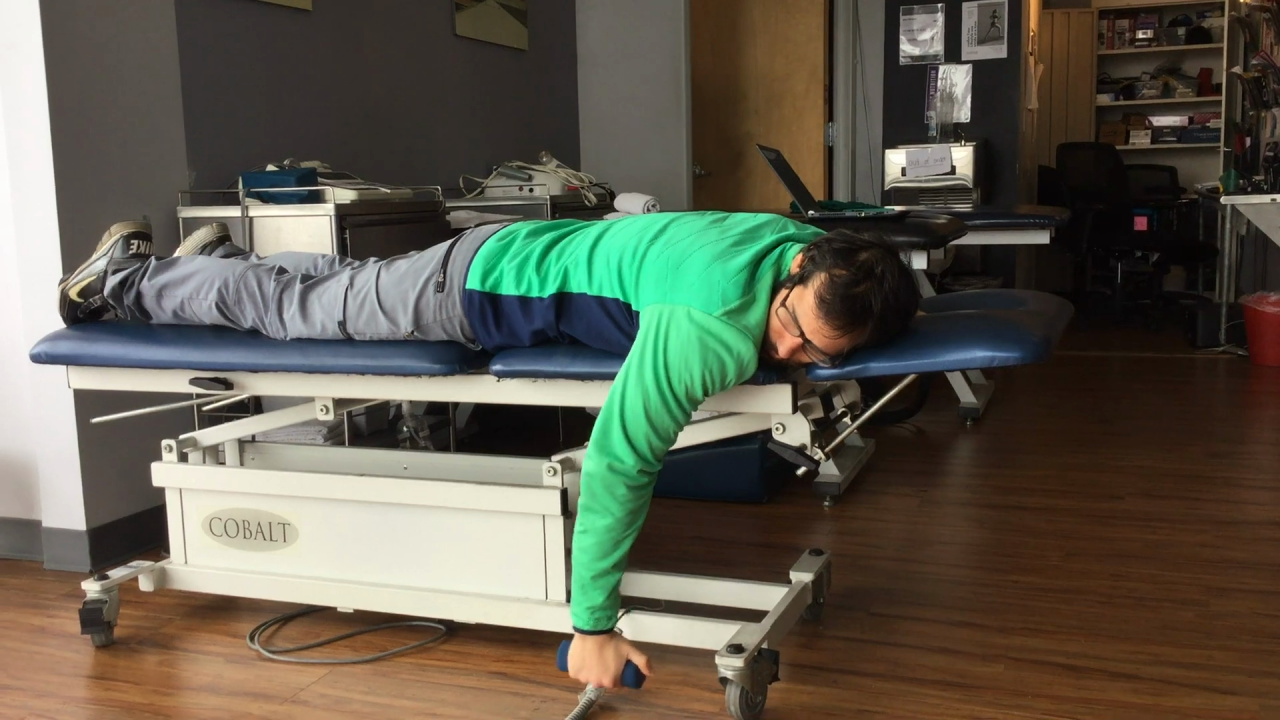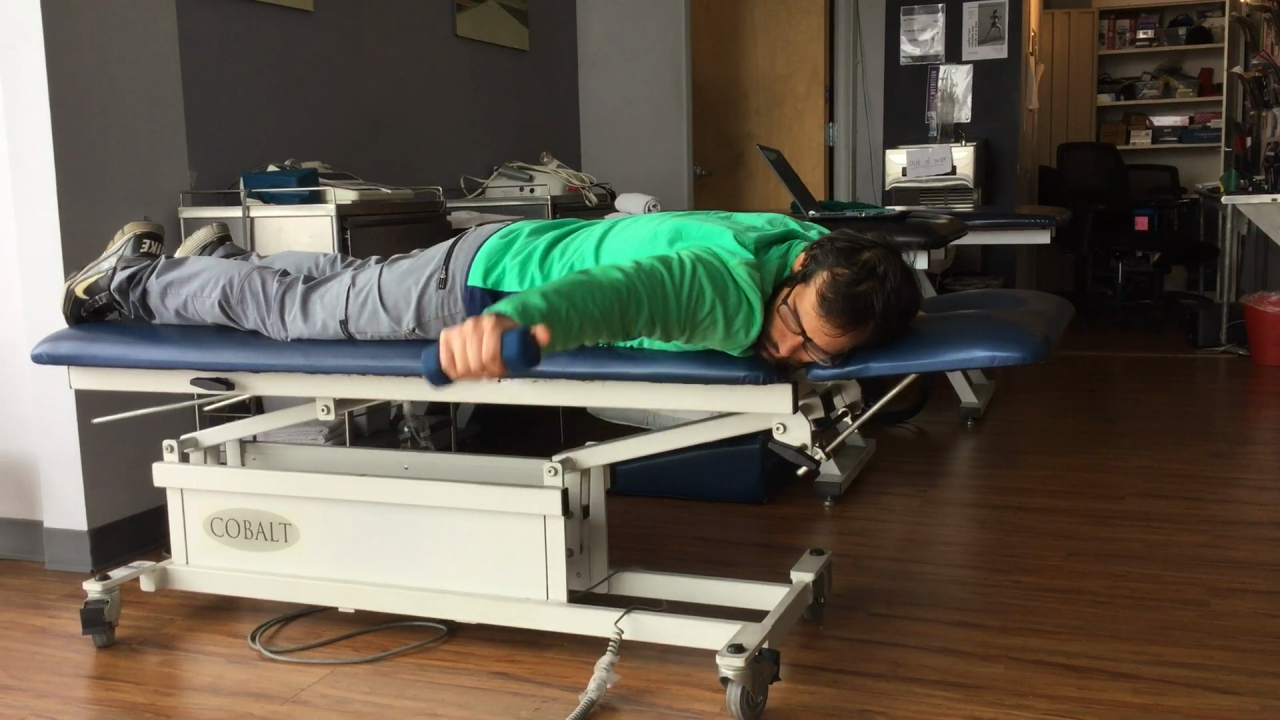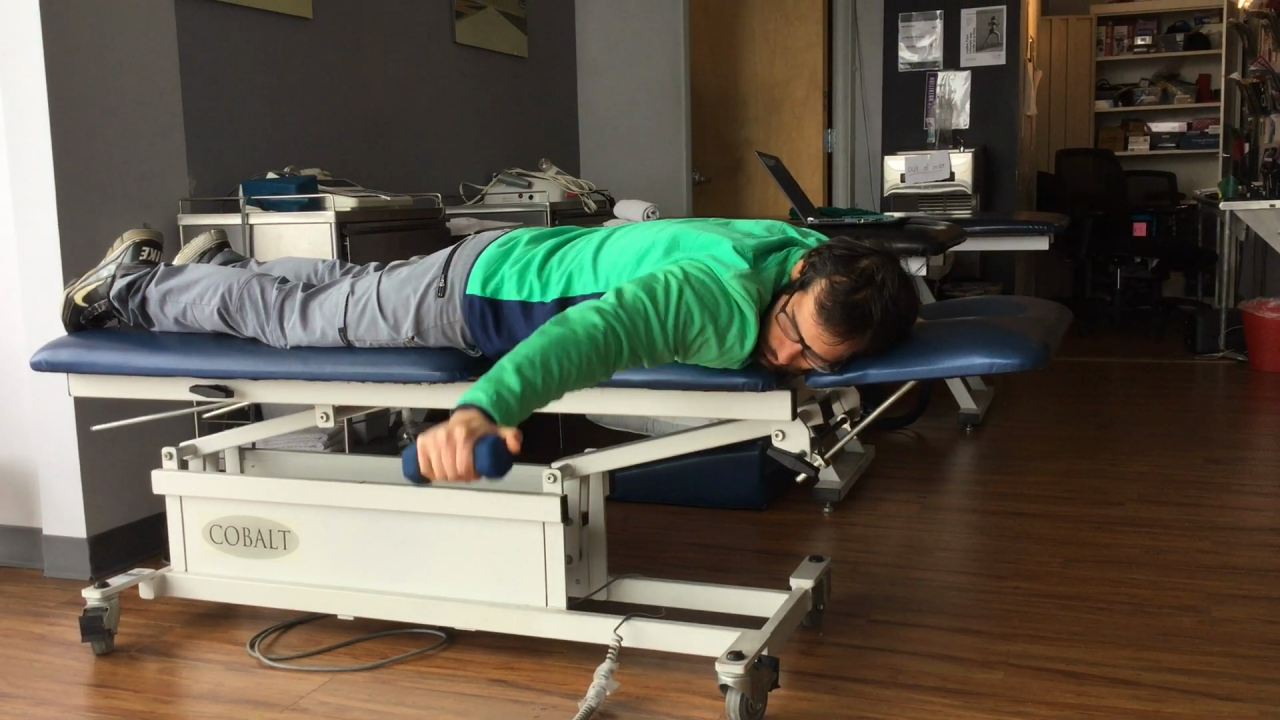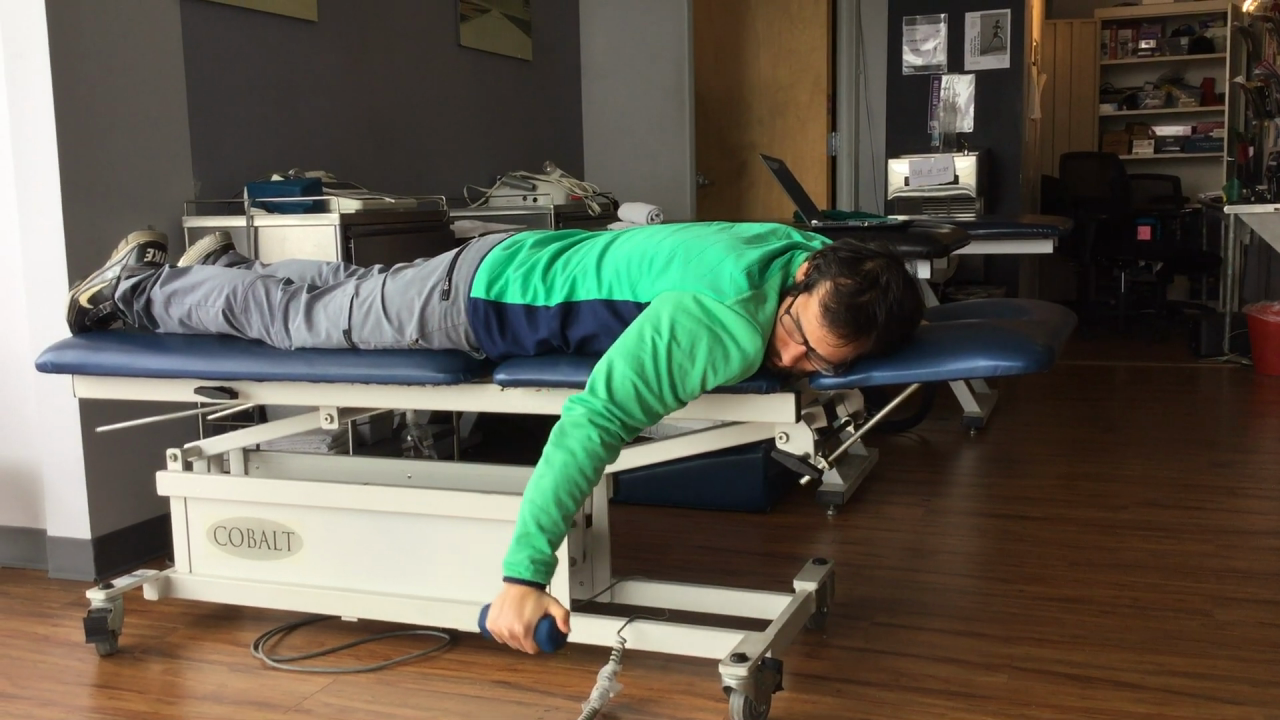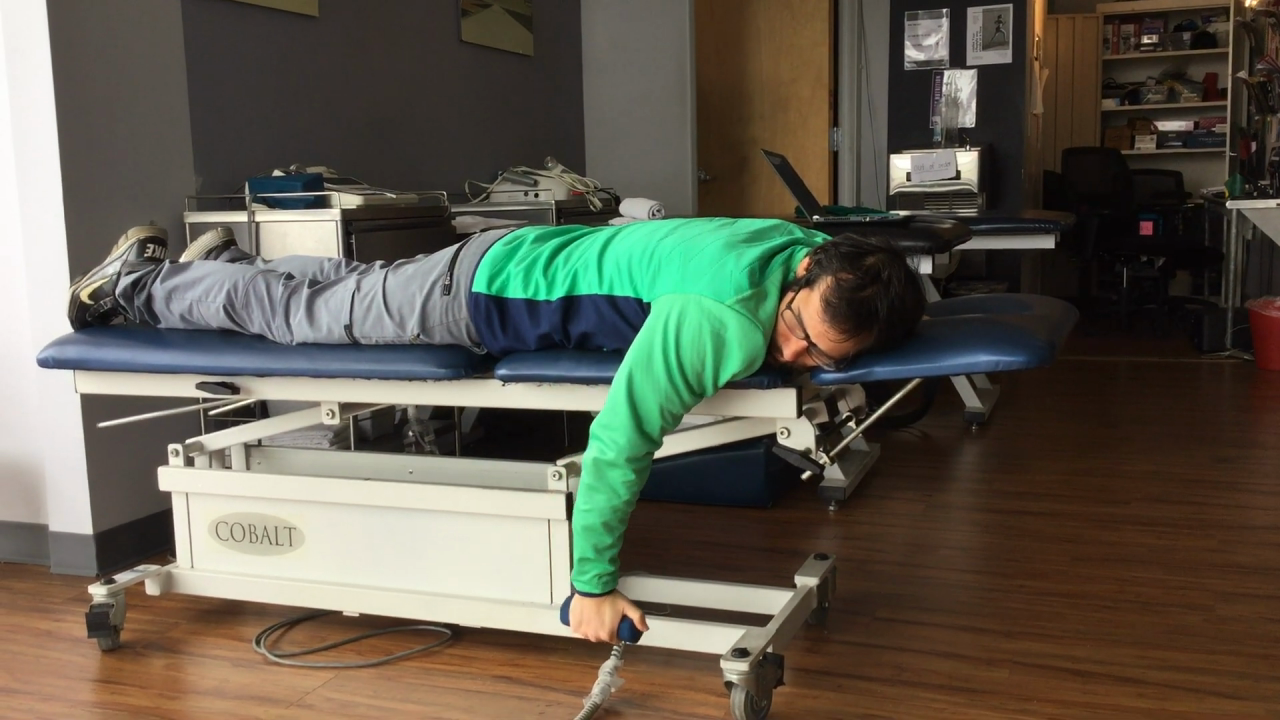
dt=0.7s
person 1, frame 1
left shoulder: (819, 246)
right shoulder: (713, 321)
right elbow: (616, 459)
left wrist: (829, 354)
right wrist: (591, 625)
left hip: (533, 252)
right hip: (490, 289)
left knee: (340, 285)
right knee: (287, 307)
left ankle: (222, 254)
right ankle: (126, 278)
person 1, frame 2
left shoulder: (805, 234)
right shoulder: (729, 288)
right elbow: (611, 289)
right wrist: (506, 321)
left hip: (526, 245)
right hip: (488, 284)
left knee: (314, 292)
right knee: (288, 308)
left ankle: (216, 256)
right ankle: (134, 279)
person 1, frame 3
left shoulder: (806, 246)
right shoulder: (724, 301)
right elbow: (592, 331)
left wrist: (831, 356)
right wrist: (479, 409)
left hip: (527, 261)
right hip: (486, 296)
left knee: (323, 296)
right knee: (288, 313)
left ankle: (218, 259)
right ankle: (134, 288)
person 1, frame 4
left shoulder: (816, 246)
right shoulder: (722, 321)
right elbow: (590, 421)
left wrist: (840, 354)
right wrist: (523, 573)
left hip: (532, 256)
right hip: (490, 298)
left knee: (350, 286)
right knee: (296, 316)
left ankle: (224, 262)
right ankle: (137, 287)
person 1, frame 5
left shoulder: (817, 246)
right shoulder: (724, 319)
right elbow: (617, 438)
left wrist: (829, 354)
right wrist: (591, 585)
left hip: (531, 253)
right hip: (489, 295)
left knee: (354, 282)
right knee: (294, 314)
left ankle: (227, 259)
right ankle: (139, 283)
